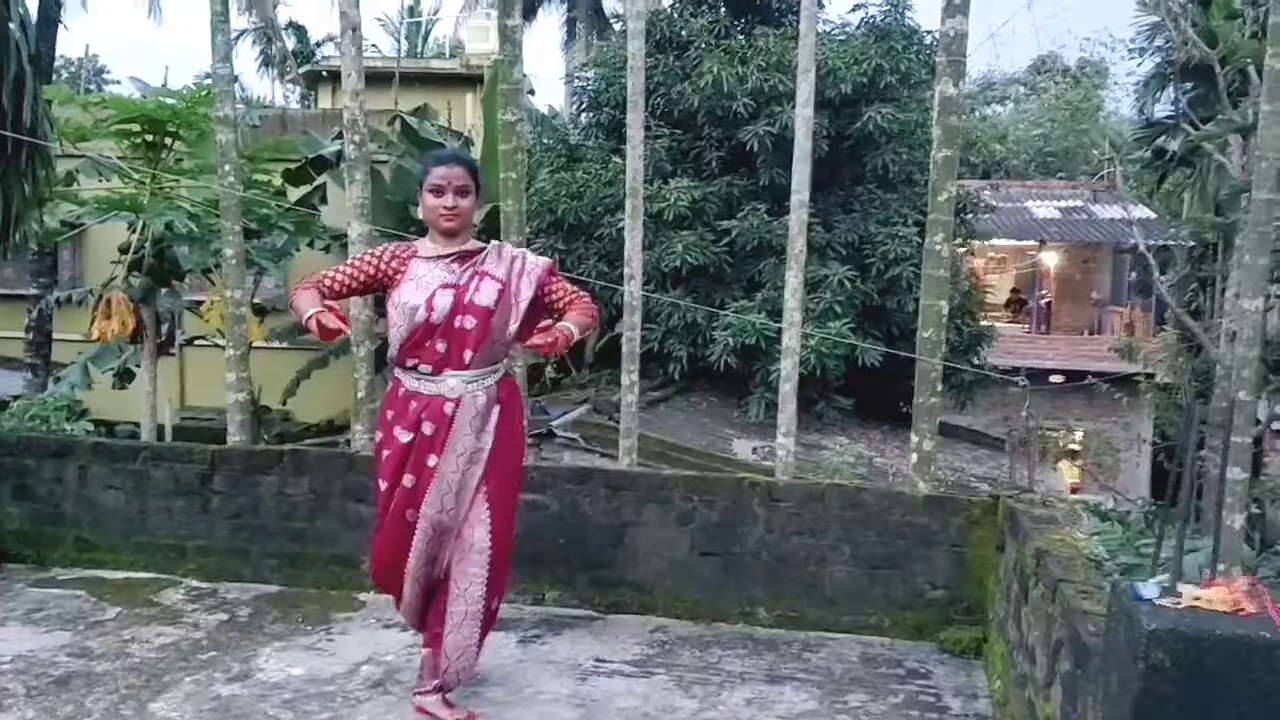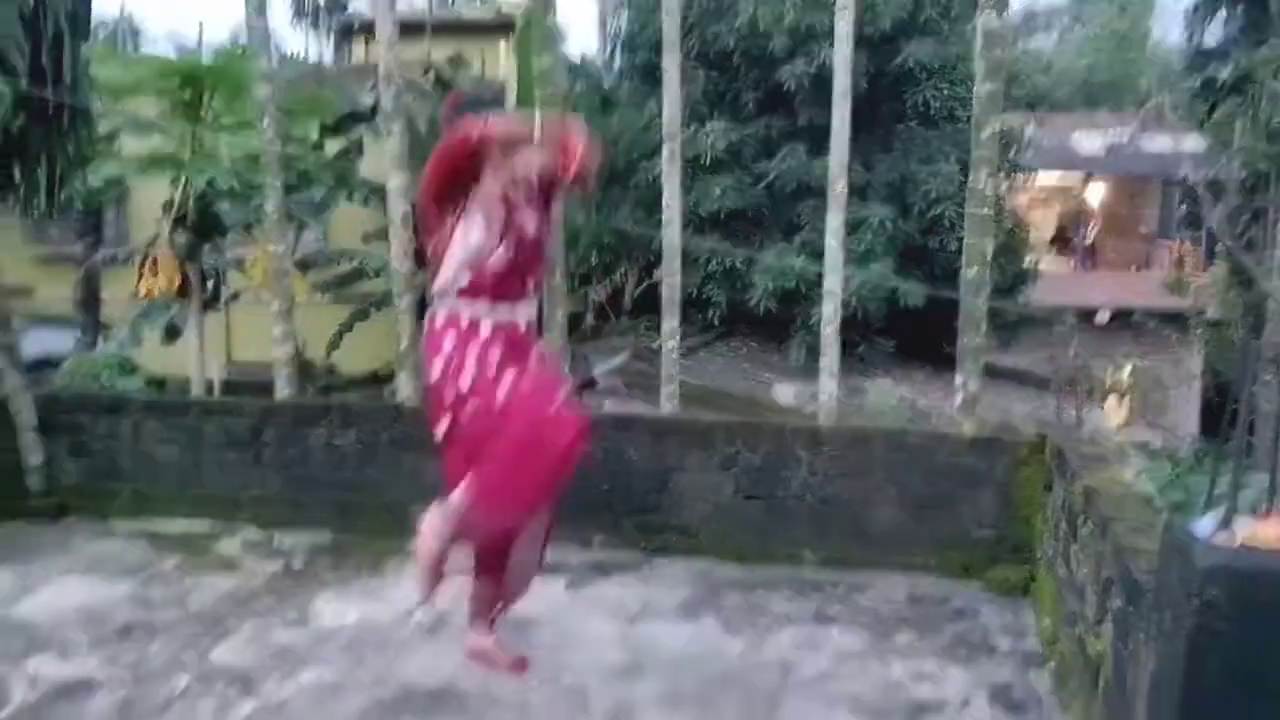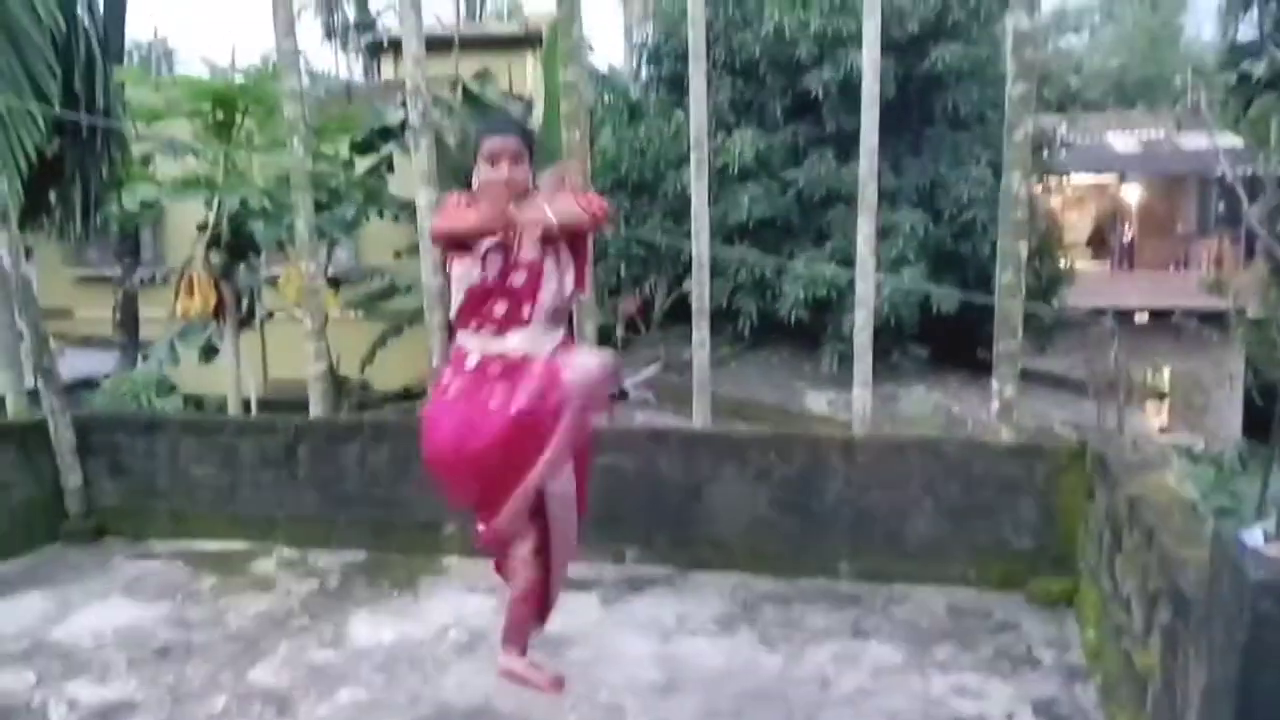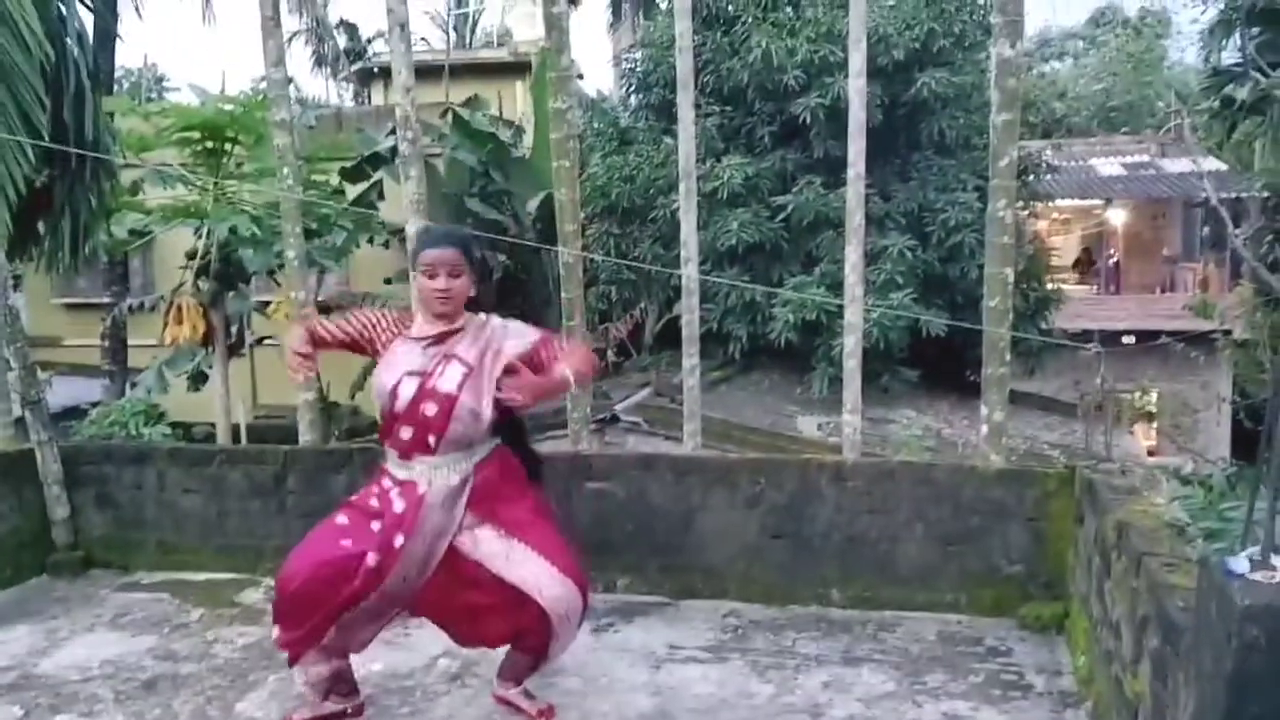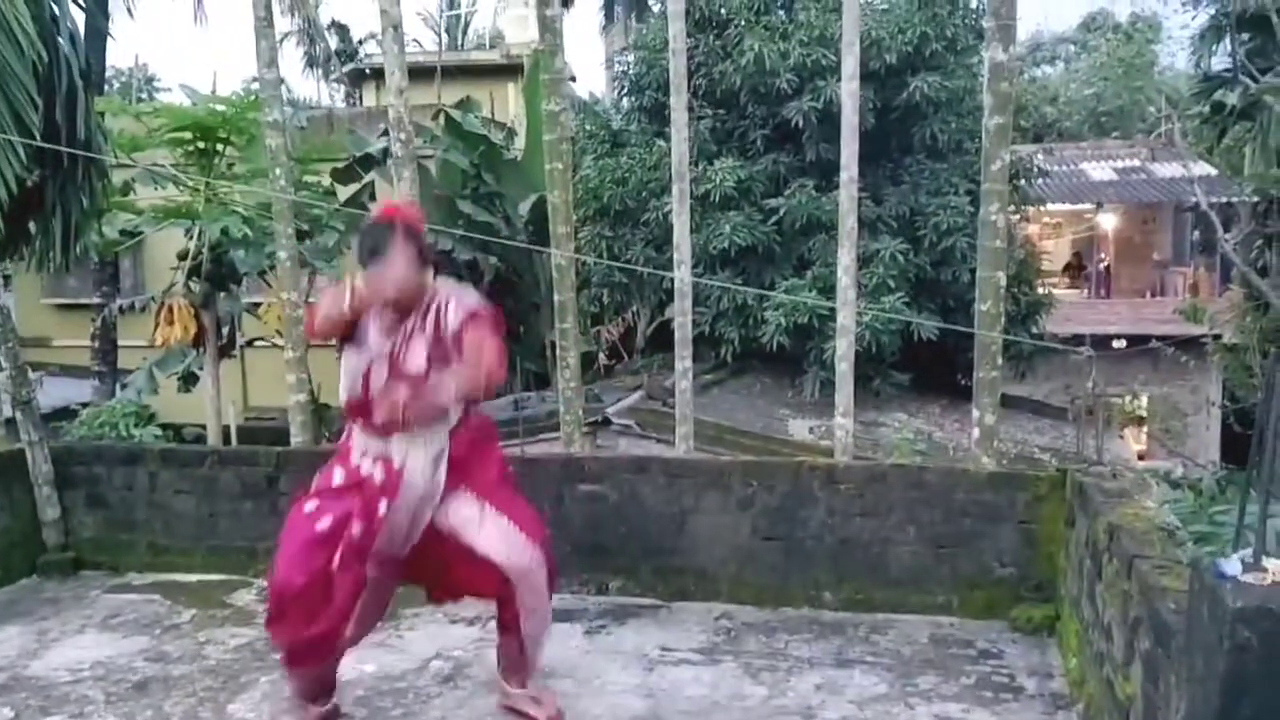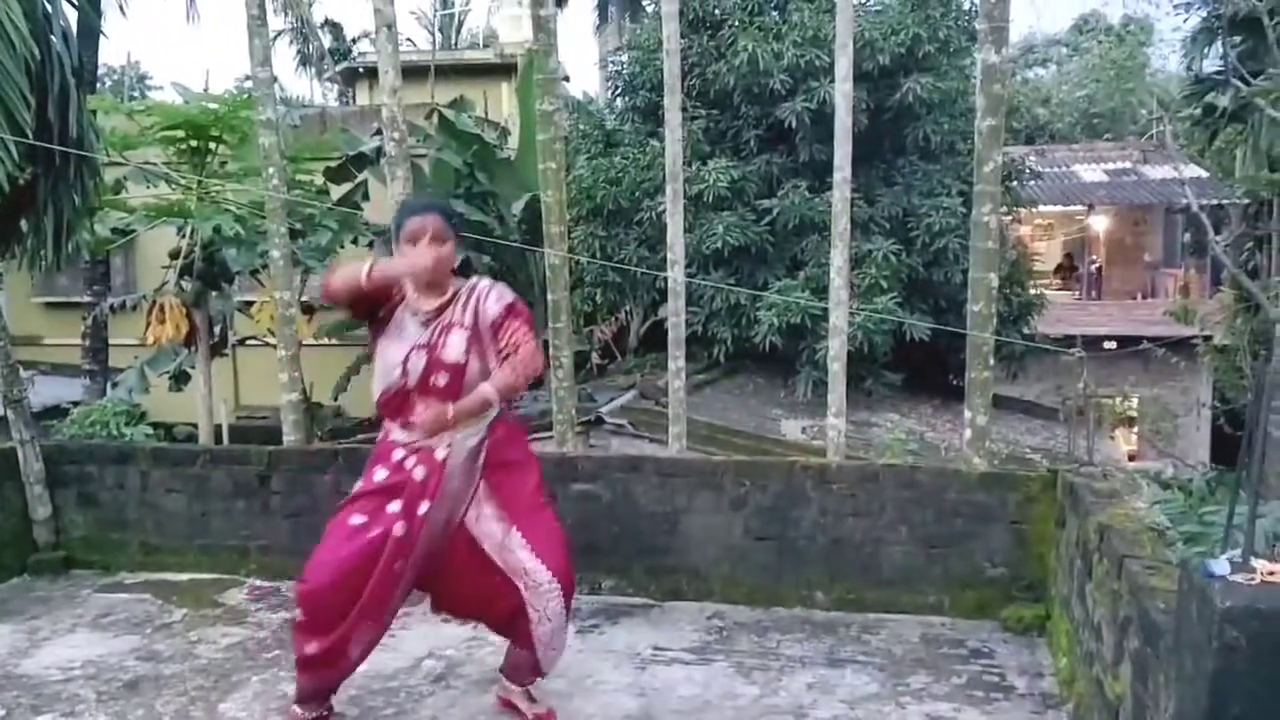
dt=0.5s
person 1, frame 1
left shoulder: (512, 265)
right shoulder: (395, 260)
left elbow: (582, 305)
right elbow: (309, 288)
left wrist: (564, 331)
right wrist: (316, 315)
left hip: (483, 421)
right hip: (415, 419)
left knee: (473, 547)
right knee: (409, 538)
person 1, frame 2
left shoulder: (527, 186)
right shoulder: (445, 192)
left elbow: (576, 158)
right elbow: (465, 136)
left wrist: (558, 153)
right wrist: (540, 136)
left hip: (515, 340)
right hip: (464, 341)
left knee: (514, 493)
right knee: (552, 431)
left ankle: (481, 628)
right ankle: (443, 520)
person 1, frame 3
left shoulder: (555, 207)
right shoulder: (462, 210)
left elbow: (593, 210)
right elbow: (448, 224)
left wrist: (537, 211)
right wrist: (507, 209)
left hip: (543, 375)
right hip: (479, 375)
left knee: (552, 515)
right knee: (457, 446)
left ankle: (516, 649)
right ankle: (514, 517)
person 1, frame 4
left shoulder: (496, 338)
right shoulder: (387, 332)
left elbow: (582, 359)
right elbow: (317, 329)
left wrist: (545, 384)
right wrist: (301, 344)
left hip: (479, 493)
right hip: (400, 494)
left knee: (560, 595)
right knee: (303, 581)
person 1, frame 5
left shoulder: (454, 304)
right shoulder: (354, 306)
left elbow: (488, 369)
right elbow: (318, 324)
left wrist: (423, 401)
right wrist: (370, 289)
left hip: (449, 458)
right hip: (368, 465)
left knee: (523, 556)
right knee: (299, 577)
person 1, frame 6
left shoulder: (489, 299)
right shoulder: (390, 303)
left elbow: (527, 362)
right elbow: (333, 288)
left wrist: (458, 410)
right wrist: (391, 272)
left hip: (484, 458)
right hip: (407, 462)
left knee: (545, 571)
right knee: (335, 578)
